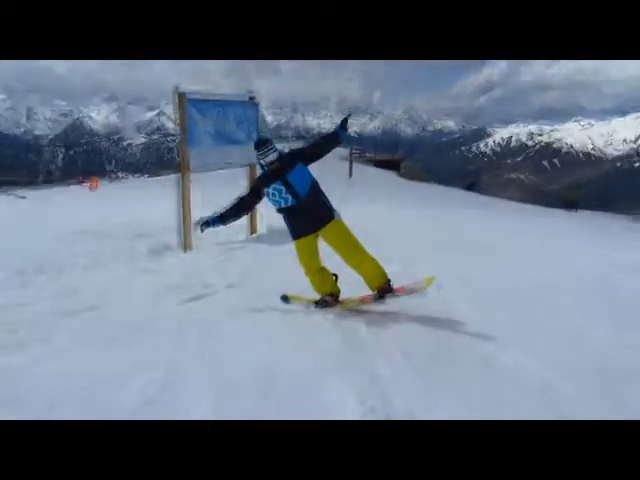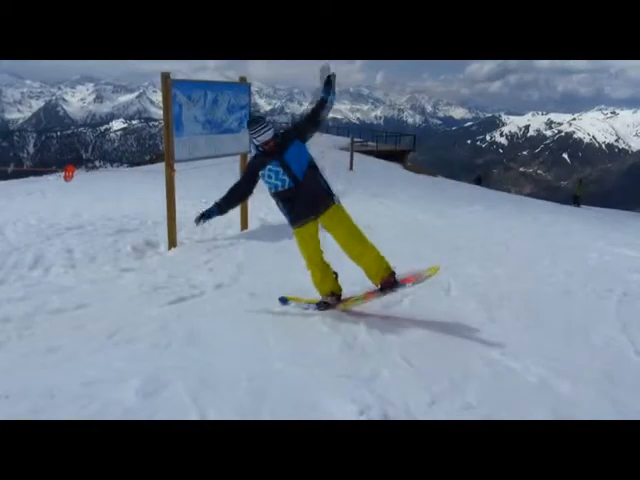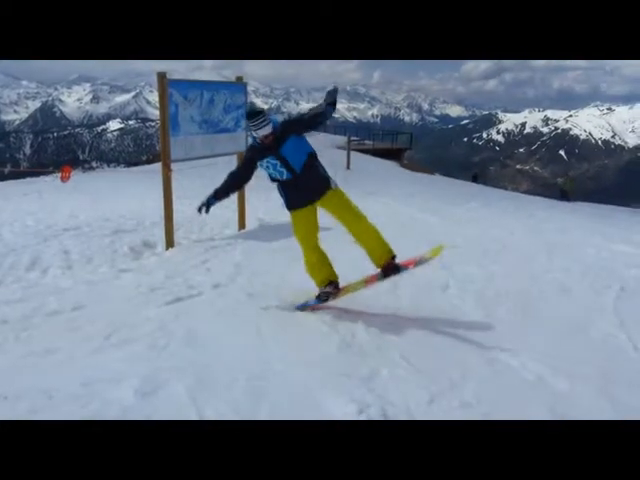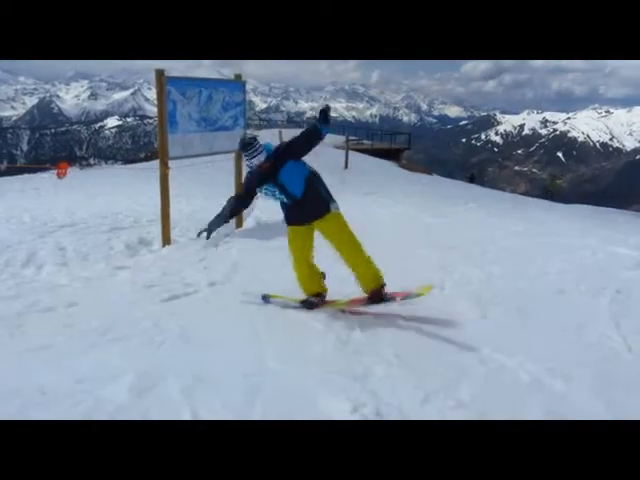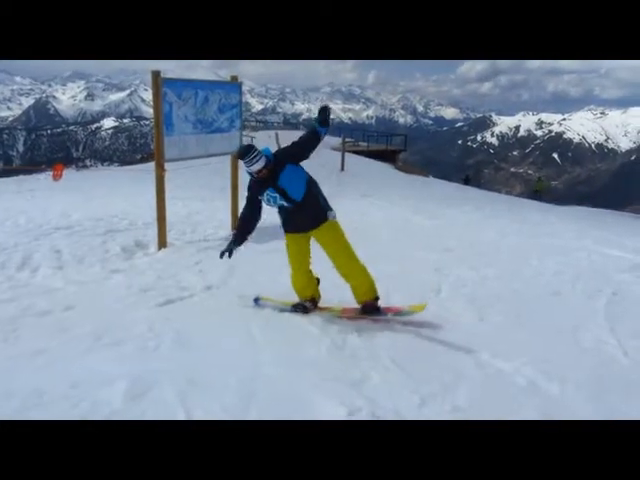
dt=0.5s
person 1, frame 1
left shoulder: (295, 159)
right shoulder: (262, 183)
left elbow: (320, 146)
right elbow: (242, 205)
left wrist: (340, 131)
right wrist: (214, 220)
left hip: (323, 216)
right hip: (300, 229)
left knee: (352, 252)
right knee: (310, 267)
left ankle: (381, 284)
right ankle: (329, 293)
person 1, frame 2
left shoulder: (292, 137)
right shoulder: (257, 165)
left elbow: (315, 117)
right elbow: (239, 192)
left wrist: (327, 92)
right wrist: (213, 211)
left hip: (323, 202)
right hip: (299, 216)
left knee: (354, 242)
right knee: (313, 259)
left ankle: (384, 277)
right ankle: (330, 293)
person 1, frame 3
left shoulder: (289, 128)
right shoulder: (254, 153)
left elbow: (313, 118)
right elbow: (237, 177)
left wrist: (328, 107)
right wrist: (214, 197)
left hip: (322, 186)
right hip: (297, 201)
left knee: (355, 222)
right knee: (308, 245)
left ankle: (386, 261)
right ankle: (327, 283)
person 1, frame 4
left shoulder: (286, 153)
right shoulder: (254, 179)
left elbow: (308, 139)
right elbow: (238, 202)
left wrist: (321, 124)
right wrist: (217, 222)
left hip: (321, 206)
right hip: (296, 217)
left knee: (349, 248)
right knee: (300, 260)
left ankle: (375, 288)
right ankle: (315, 292)
person 1, frame 5
left shoulder: (285, 158)
right shoulder: (256, 188)
left elbow: (308, 142)
right elbow: (248, 216)
left wrist: (321, 126)
right wrist: (235, 240)
left hip: (318, 214)
right hip: (293, 225)
left knee: (344, 259)
right knee: (299, 267)
left ankle: (368, 299)
right ankle: (308, 298)
